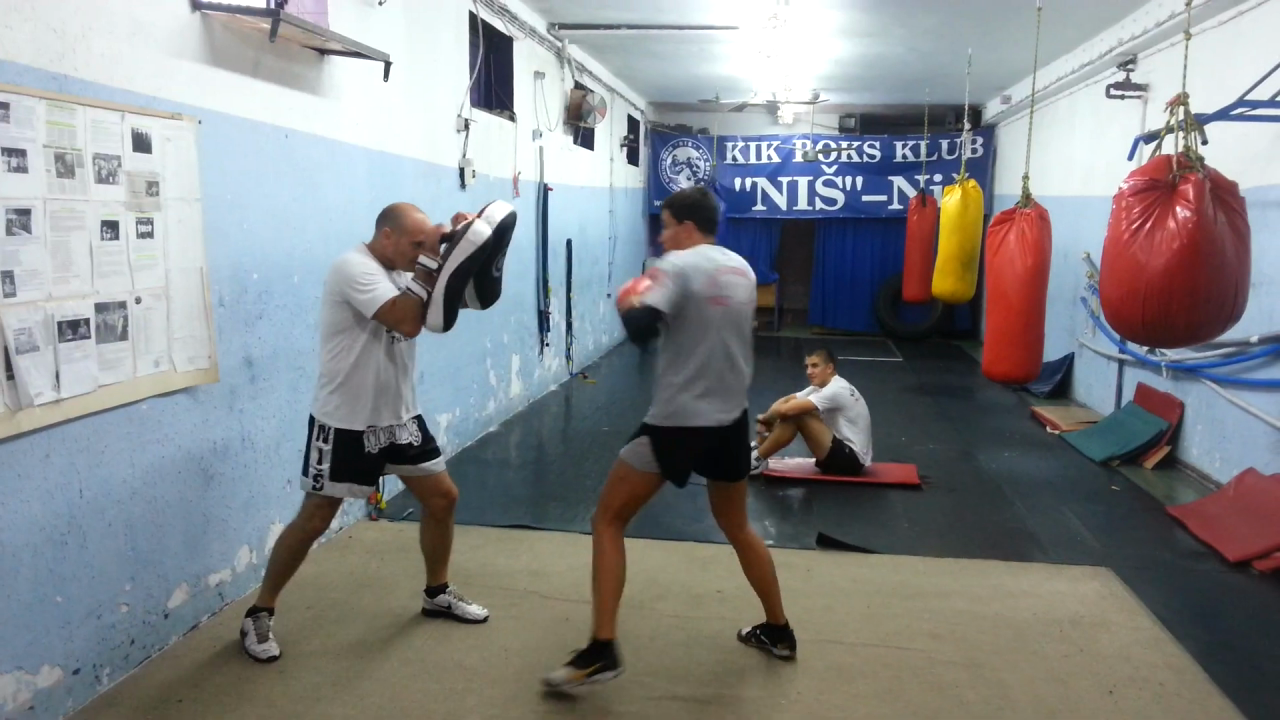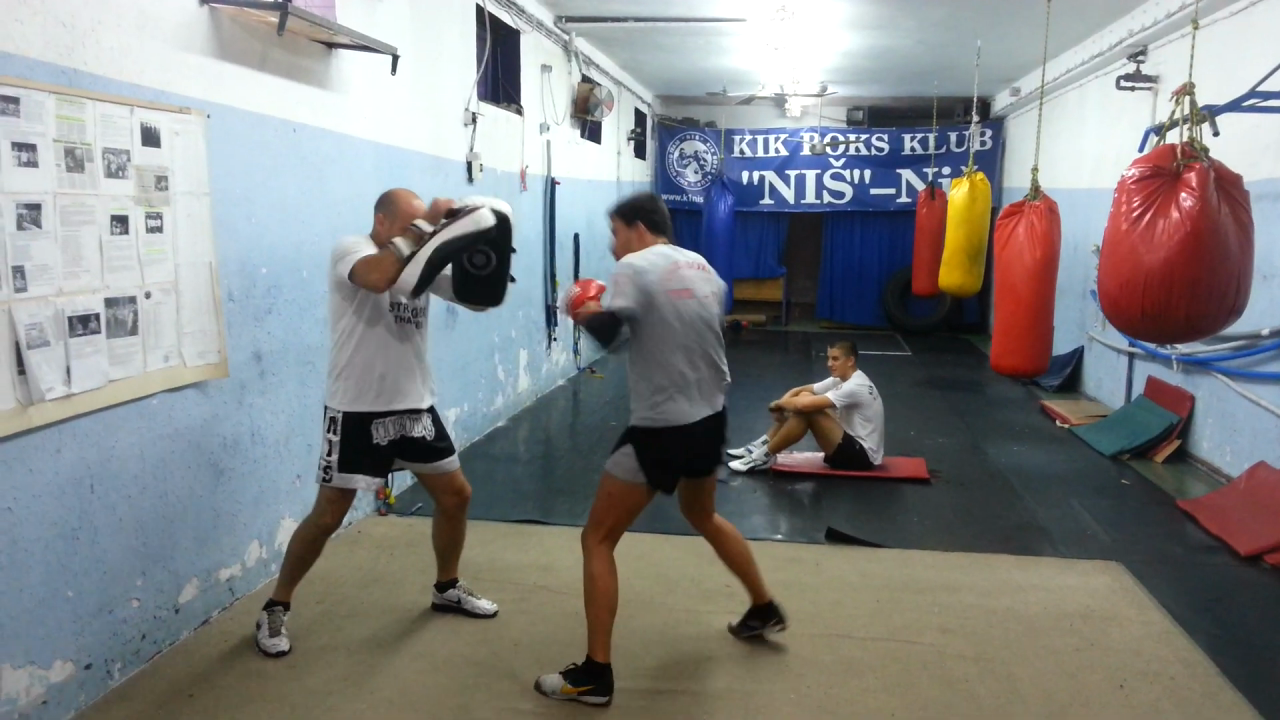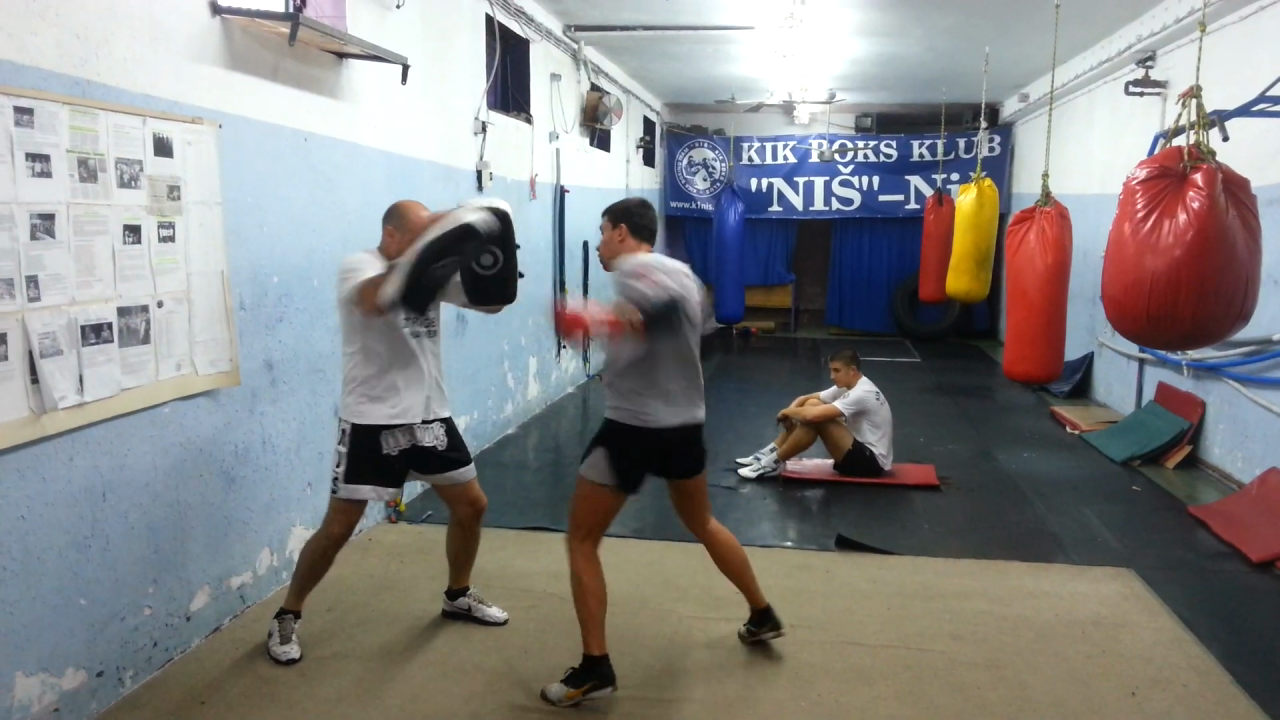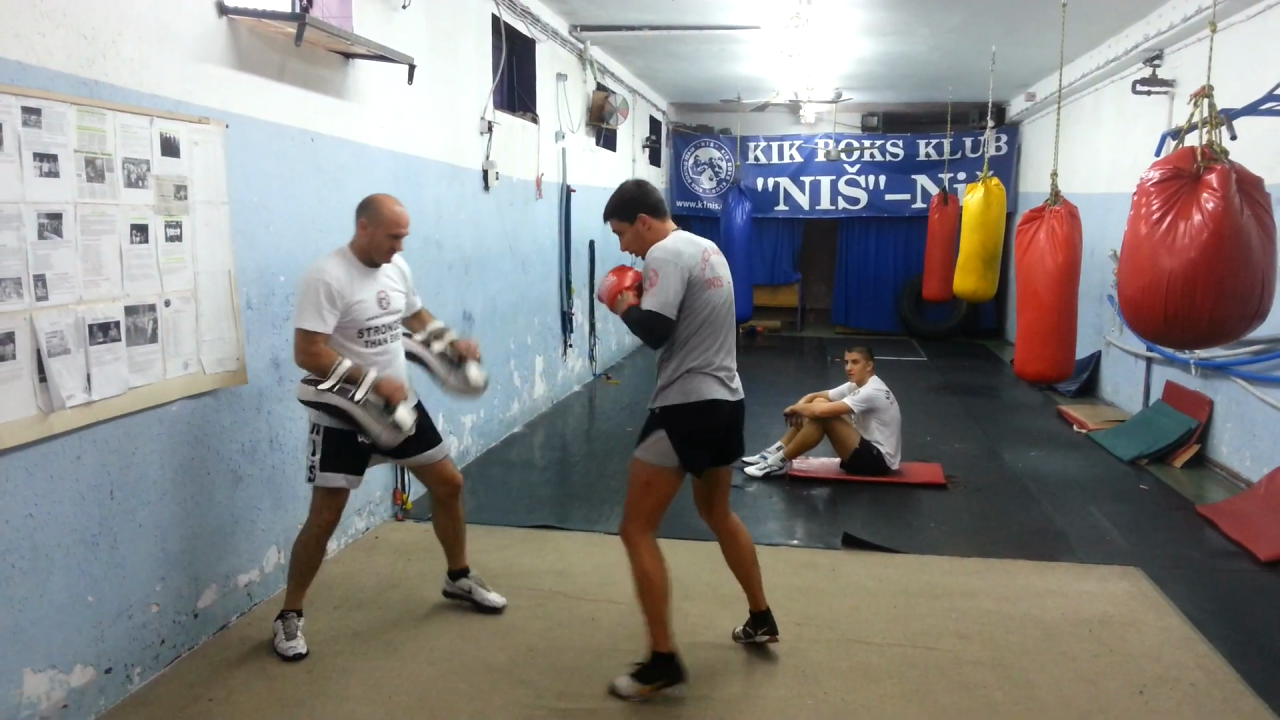
dt=0.5s
person 1, frame 1
left shoulder: (678, 265)
right shoulder: (742, 269)
left elbow: (643, 328)
left wrist: (633, 300)
left hip: (676, 423)
right hip: (731, 420)
left knee: (607, 521)
right knee: (737, 526)
left ankle: (601, 650)
right ankle: (779, 630)
person 1, frame 2
left shoulder: (635, 269)
right shoulder: (705, 269)
left elbow: (607, 331)
left wrist: (590, 310)
left hip: (662, 427)
right hip: (709, 418)
left knee: (597, 539)
right knee: (705, 518)
left ankle: (594, 675)
right ankle: (764, 609)
person 1, frame 3
left shoulder: (637, 271)
right shoulder: (673, 274)
left elbow: (672, 312)
left wrist: (616, 319)
left hip: (632, 429)
right hip: (685, 423)
left knee: (581, 540)
right knee: (702, 523)
left ankle: (595, 668)
right ankle: (763, 616)
person 1, frame 4
left shoulder: (665, 254)
right shoulder: (705, 248)
left elbow: (654, 331)
left wrist: (623, 304)
right wrist: (639, 298)
left hip: (685, 406)
right hip: (726, 400)
left knee: (636, 530)
right knee: (716, 510)
left ankle: (663, 663)
right ankle: (760, 619)
person 2, frame 1
left shoulder: (400, 271)
right shoulder: (354, 269)
left elbow: (457, 300)
right elbow: (409, 323)
left wrist: (470, 246)
right wrist: (431, 262)
left hip: (397, 414)
right hip: (345, 421)
left knee: (443, 498)
right knee: (313, 521)
left ankle: (437, 593)
right ankle: (259, 614)
person 2, frame 2
right shoulder: (352, 249)
right elbow: (376, 278)
right wrist: (422, 229)
left hip: (415, 407)
right hip: (358, 411)
left knee: (456, 495)
right knee: (327, 516)
left ankle: (447, 588)
right ankle: (275, 608)
person 2, frame 3
right shoulder: (358, 266)
left elbow: (489, 301)
right elbow: (374, 302)
left hip: (429, 415)
right hip: (371, 422)
left knee: (472, 505)
right knee: (338, 528)
left ankle: (458, 596)
right ankle: (287, 616)
person 2, frame 4
left shoulder: (396, 268)
right shoulder: (324, 277)
left elbow: (415, 317)
right elbow: (308, 353)
left wrist: (452, 343)
right wrist: (371, 384)
left hip: (401, 407)
right hip: (342, 418)
left knee: (448, 484)
right knee: (324, 517)
left ankle: (460, 578)
right ankle: (290, 616)
